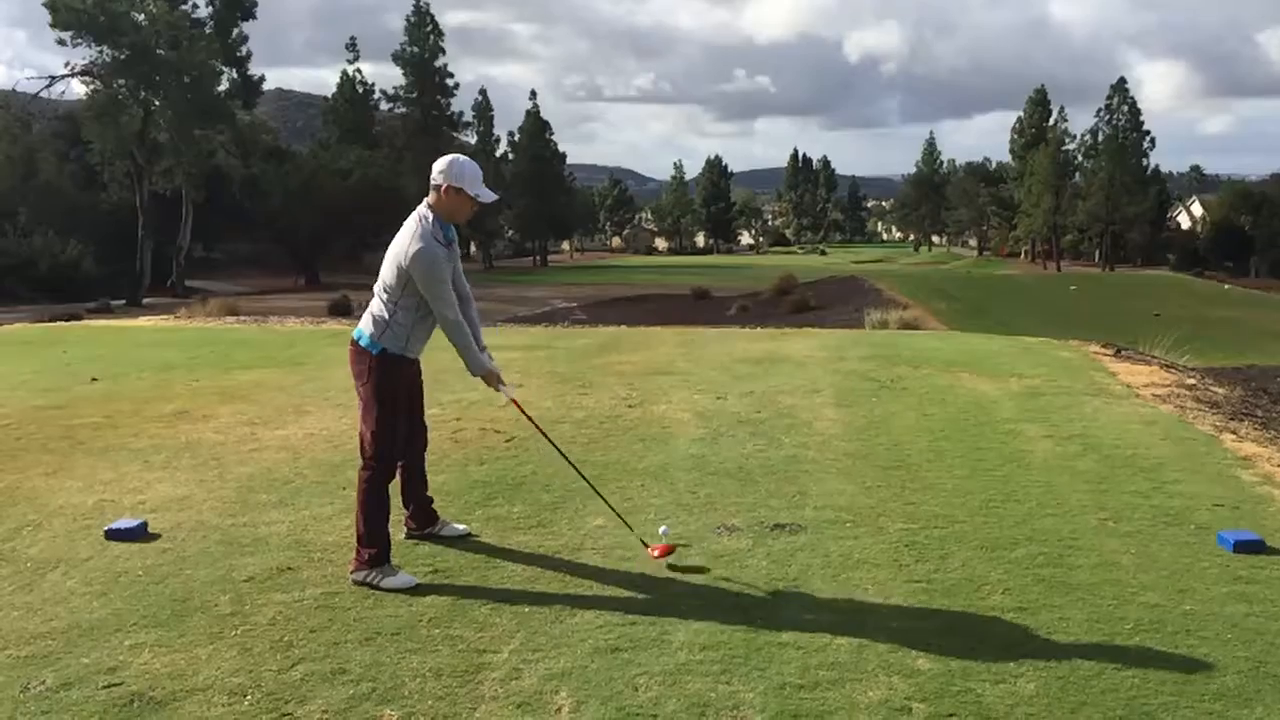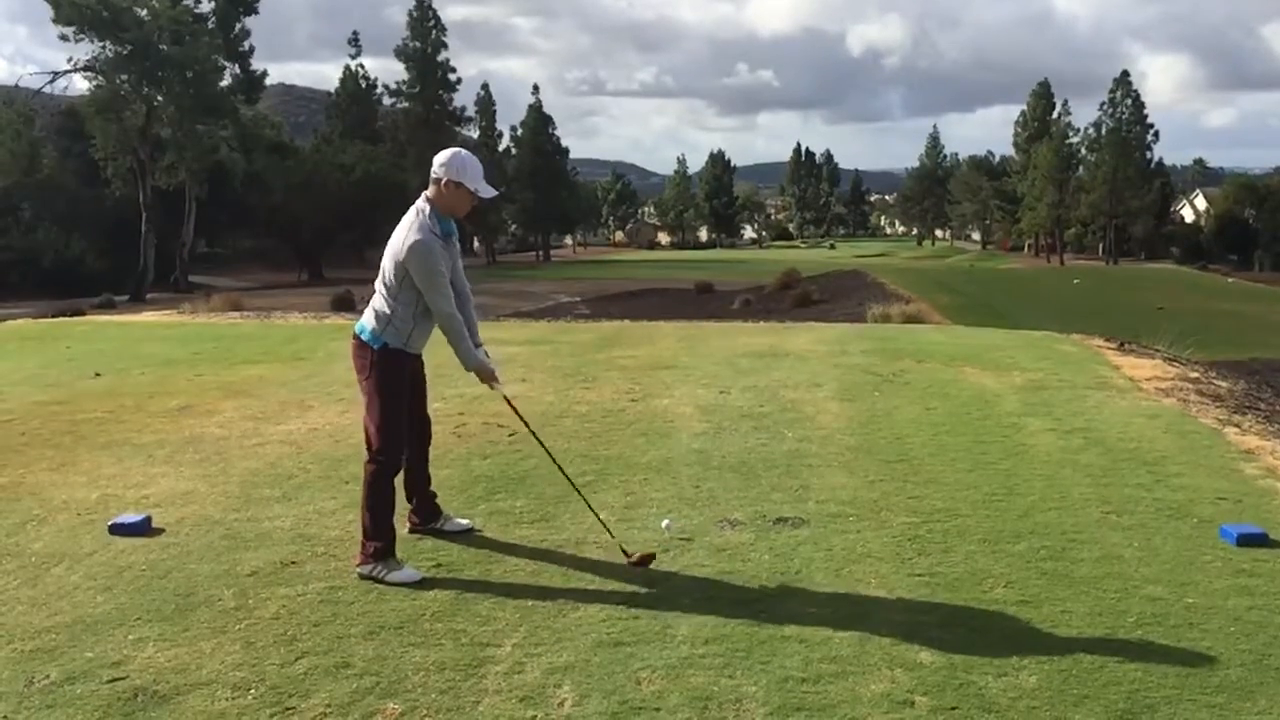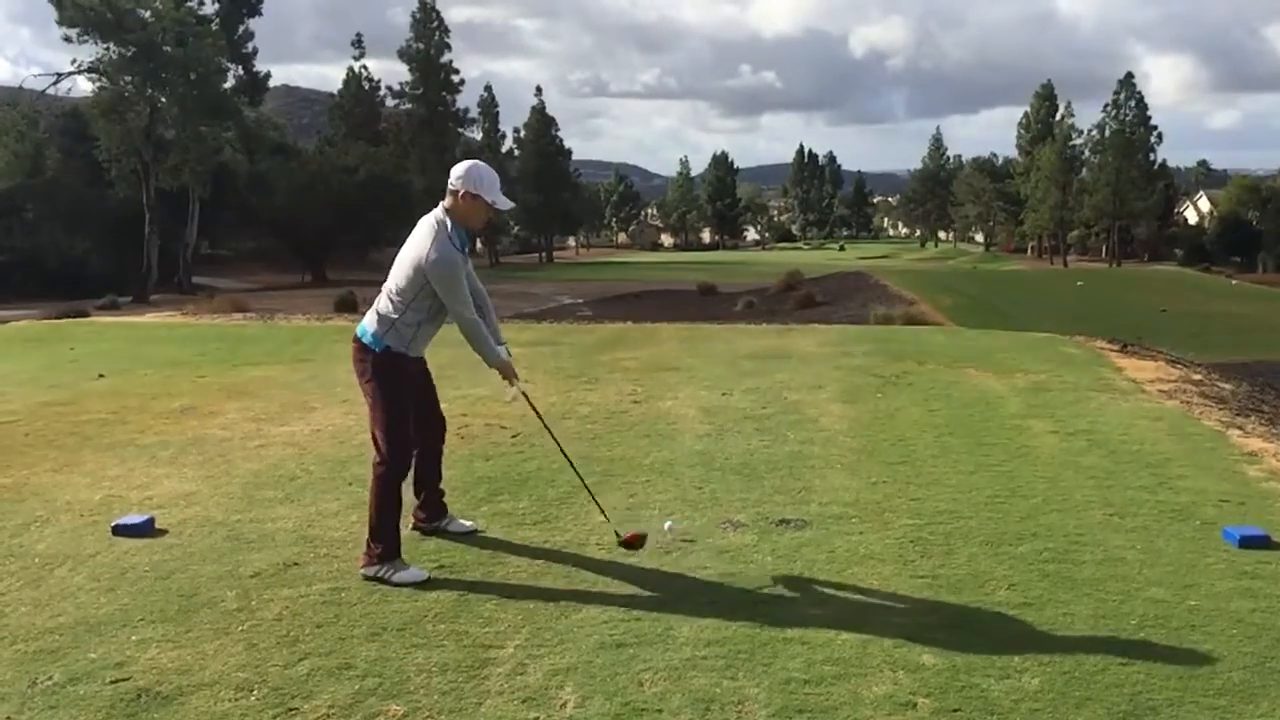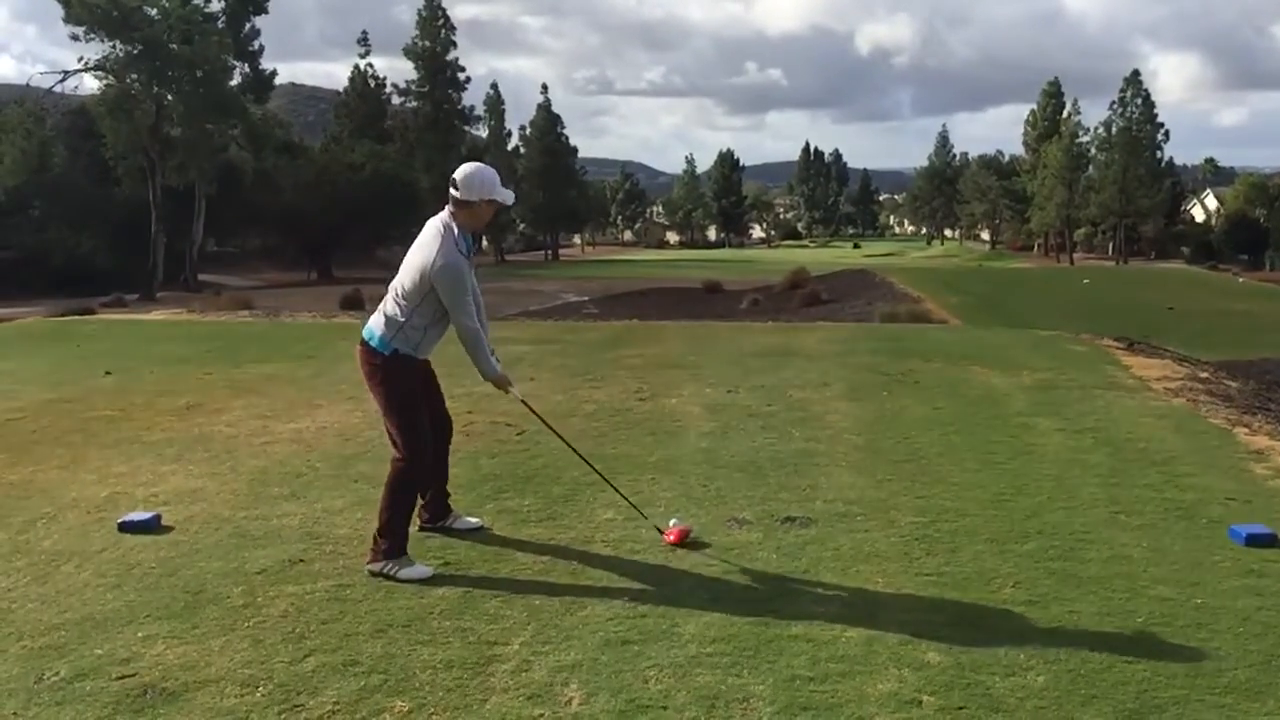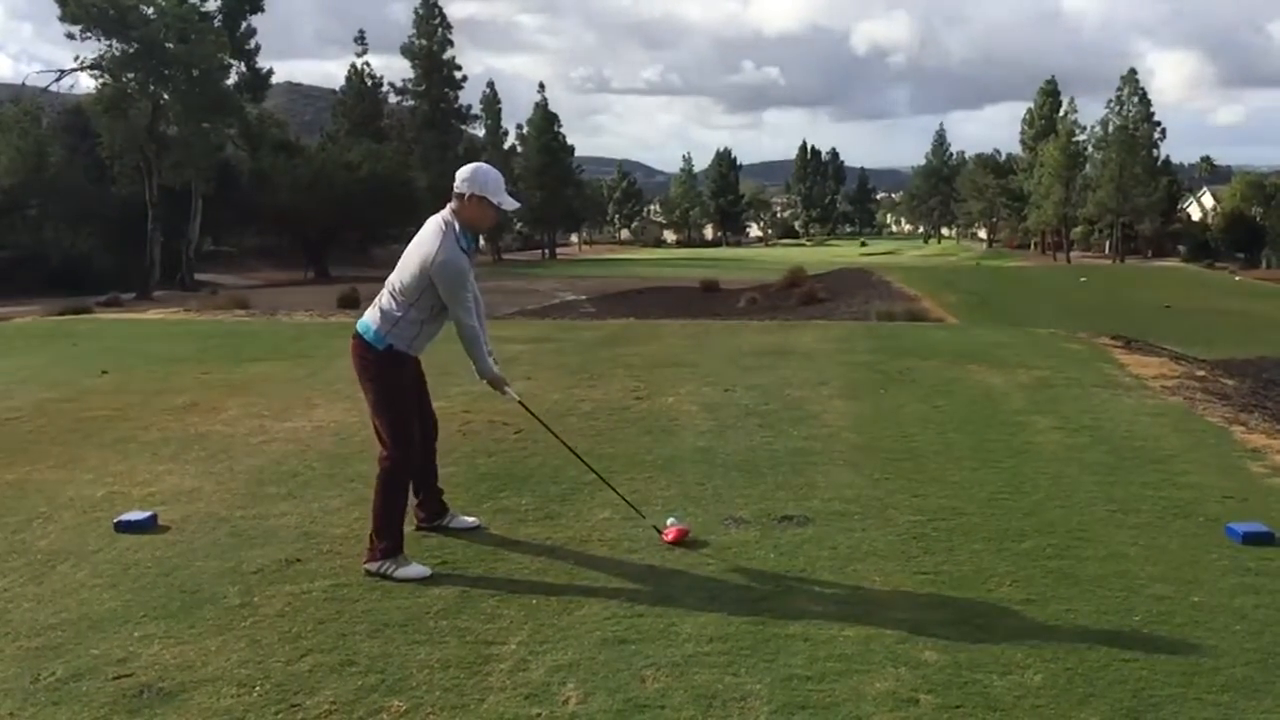
dt=1s
person 1, frame 1
left shoulder: (440, 230)
right shoulder: (423, 247)
left elbow: (462, 296)
right elbow: (448, 316)
left wrist: (482, 352)
right wrist: (479, 367)
left hip: (401, 354)
right hip: (379, 355)
left knee: (413, 440)
right knee: (381, 456)
left ankle: (421, 520)
right ankle: (369, 561)
person 1, frame 2
left shoulder: (442, 225)
right shoulder: (420, 239)
left elbow: (461, 291)
right elbow: (444, 311)
left wrist: (478, 348)
right wrist: (474, 363)
left hip: (404, 348)
right hip: (382, 349)
left knee: (417, 435)
right knee: (387, 449)
left ankle: (424, 514)
right ankle: (375, 555)
person 1, frame 3
left shoulder: (449, 230)
right shoulder: (438, 251)
left elbow: (475, 291)
right elbow: (465, 316)
left wrist: (500, 347)
right wrist: (496, 361)
left hip: (405, 350)
right hip: (382, 353)
left knee: (432, 431)
right knee: (396, 452)
left ankle: (430, 513)
right ankle: (379, 556)
person 1, frame 4
left shoulder: (447, 228)
right shoulder: (447, 258)
left elbow: (474, 300)
right elbow: (466, 325)
left wrist: (490, 355)
right wrist: (490, 371)
left hip: (406, 351)
right hip: (388, 355)
left knee: (439, 430)
right knee: (413, 449)
left ankle: (435, 511)
right ankle: (386, 552)
person 1, frame 5
left shoulder: (451, 230)
right shoulder: (447, 254)
left elbow: (473, 299)
right elbow: (464, 321)
left wrist: (488, 356)
right wrist: (487, 370)
left hip: (398, 347)
right hip: (380, 350)
left knee: (424, 431)
right knee: (401, 448)
left ankle: (431, 510)
right ankle: (382, 552)
